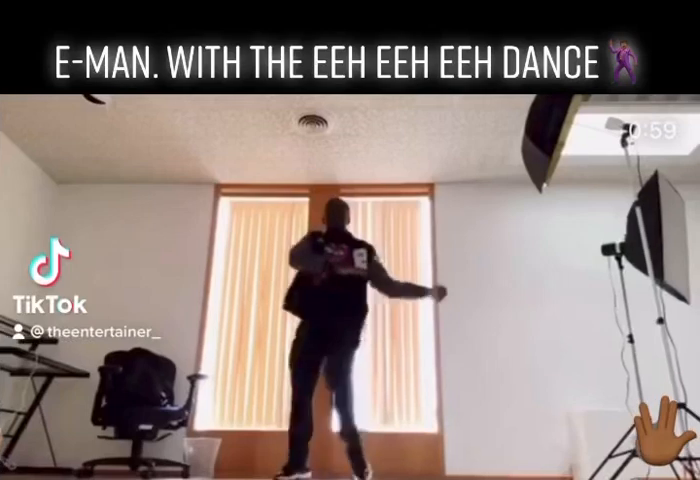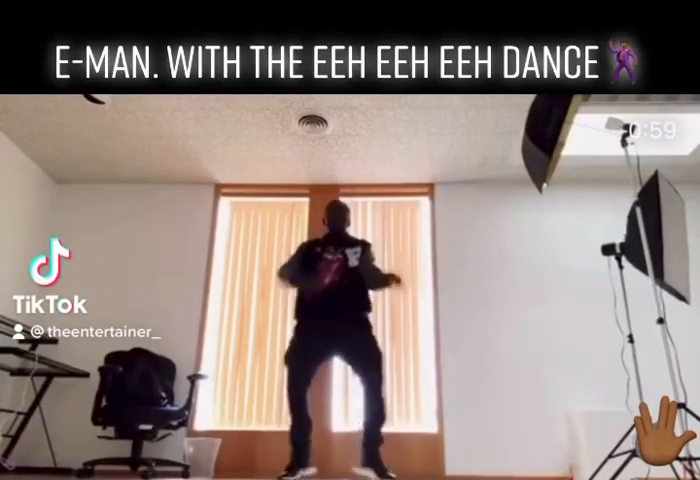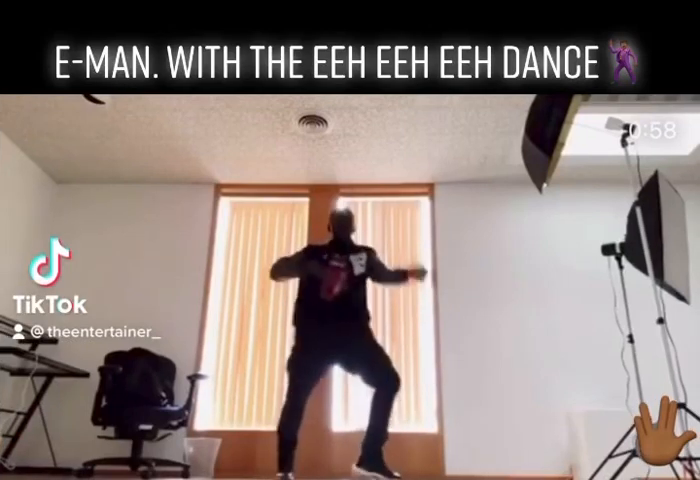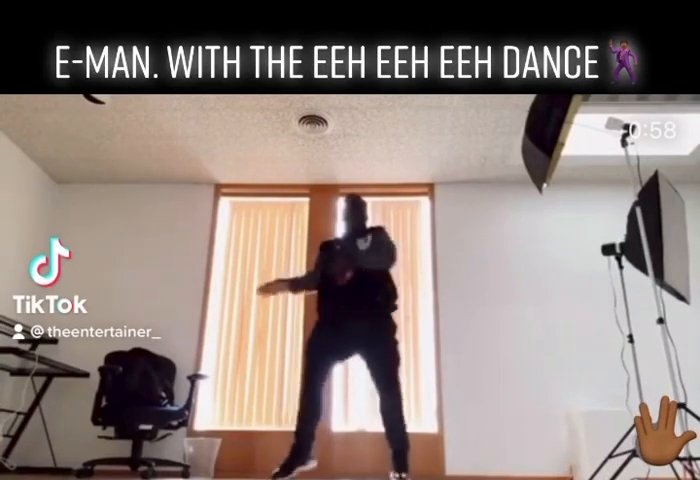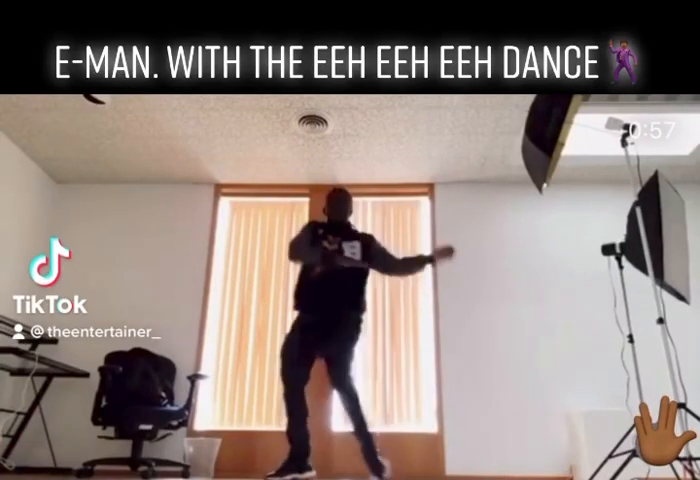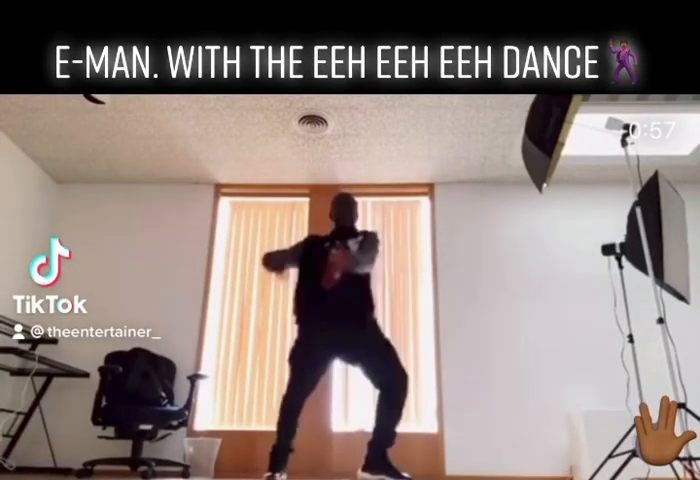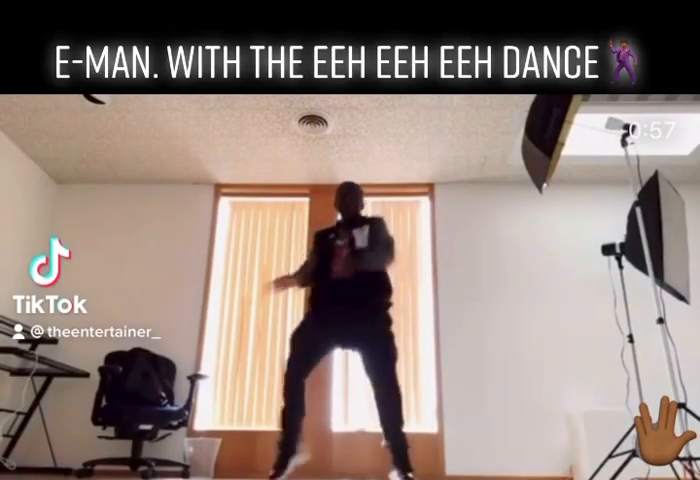
dt=0.4s
person 1, frame 1
left shoulder: (364, 250)
right shoulder: (312, 241)
left elbow: (388, 286)
right elbow: (296, 260)
left wrist: (427, 291)
right wrist: (335, 267)
left hip: (344, 323)
right hip: (312, 323)
left knee: (338, 376)
right knee: (301, 386)
left ankle: (355, 451)
person 1, frame 2
left shoulder: (360, 248)
right shoulder: (310, 249)
left elbow: (372, 278)
right elbow: (285, 273)
left wrist: (387, 278)
right wrist: (303, 281)
left hip: (352, 325)
right hip: (315, 326)
left knee: (372, 380)
right knee: (297, 383)
left ankle: (371, 454)
right ankle: (300, 457)
person 1, frame 3
left shoulder: (365, 255)
right shoulder: (311, 254)
left elbow: (382, 274)
right elbow: (278, 271)
left wrist: (405, 274)
right wrist: (310, 269)
left hip: (352, 331)
right hip: (314, 334)
left knee: (388, 381)
right knee: (297, 393)
left ankle: (371, 457)
person 1, frame 4
left shoulder: (377, 236)
right shoulder: (330, 248)
left elbow: (387, 260)
right elbow: (315, 279)
left wrist: (349, 257)
right wrist: (286, 284)
left hip: (374, 320)
right hip: (336, 320)
left knee: (388, 384)
right knee: (312, 377)
right ankle: (301, 451)
person 1, frame 5
left shoulder: (364, 242)
right shoulder: (312, 231)
left elbow: (395, 267)
right elbow: (296, 251)
left wrist: (429, 258)
right wrist: (334, 259)
left hip: (343, 319)
right hip: (310, 318)
left knee: (339, 378)
right knee: (292, 379)
left ankle: (370, 454)
person 1, frame 6
left shoulder: (367, 240)
right shoulder: (312, 245)
left elbow: (365, 262)
right elbow: (272, 259)
left wrist: (348, 260)
right wrist: (278, 264)
left hip: (358, 325)
right hip: (317, 327)
left knee: (395, 380)
right knee: (298, 389)
person 1, frame 7
left shoulder: (374, 226)
right shoulder: (323, 238)
left elbow: (384, 256)
right elbow: (310, 272)
left wrist: (356, 262)
right wrist: (293, 279)
left hip: (368, 313)
right hip: (328, 313)
left knee: (384, 378)
right knee: (296, 369)
right ankle: (289, 447)
